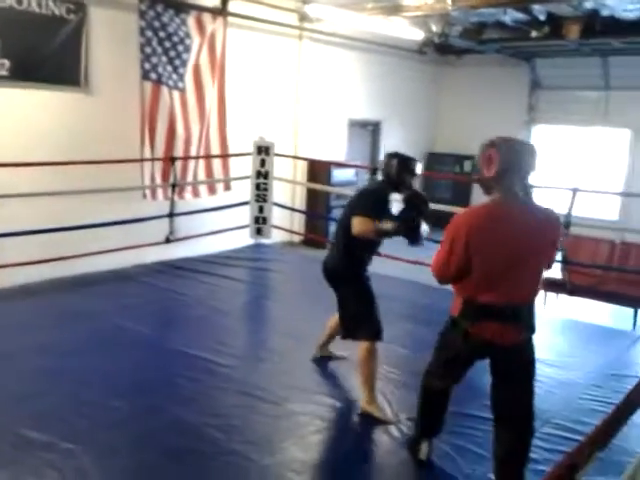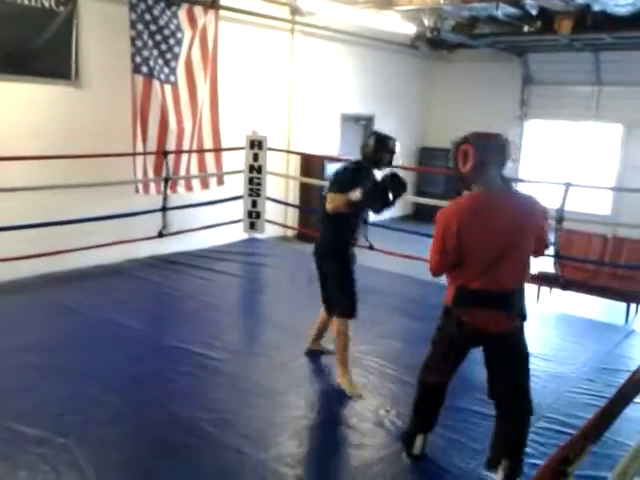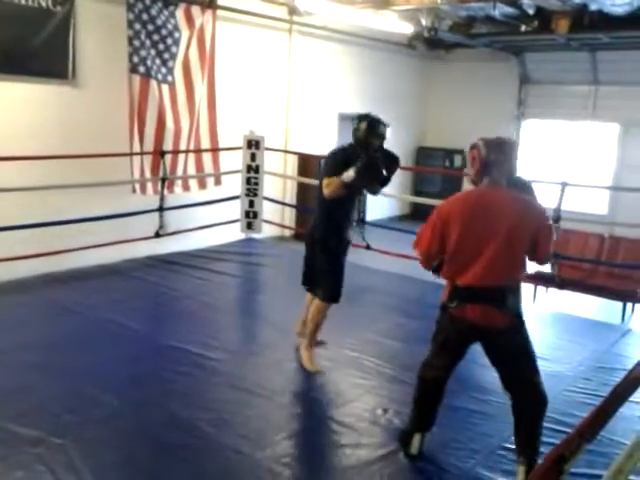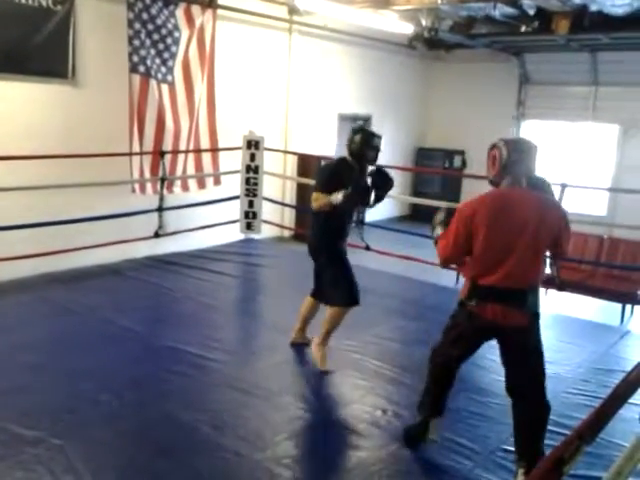
dt=0.2s
person 1, frame 1
left shoulder: (468, 220)
right shoulder: (548, 222)
left elbow: (442, 274)
left hip: (470, 320)
right hip: (515, 327)
left knee: (437, 382)
right knee: (515, 414)
left ankle: (422, 442)
person 1, frame 2
left shoulder: (455, 212)
right shoulder: (531, 208)
left elbow: (438, 266)
right elbow: (537, 248)
left hip: (463, 310)
right hip: (508, 314)
left knee: (434, 375)
right knee: (513, 397)
left ankle: (417, 437)
person 1, frame 3
left shoulder: (452, 207)
right shoulder: (530, 210)
left elbow: (425, 257)
right elbow: (541, 256)
left hip: (460, 306)
right hip: (503, 311)
left knee: (433, 373)
right knee: (527, 390)
left ankle: (414, 436)
person 1, frame 4
left shoulder: (477, 207)
right shoulder: (551, 209)
left elbow: (446, 255)
right elbow: (559, 251)
left wrist: (443, 223)
left hip: (478, 304)
right hip: (521, 310)
left knee: (443, 361)
right knee: (529, 392)
left ankle: (423, 425)
person 2, frame 1
left shoulder: (382, 195)
right shoulder: (371, 195)
left elbow: (383, 226)
right elbow: (359, 228)
left wrist: (407, 217)
right wrist: (395, 226)
left hip: (342, 264)
right hip: (346, 268)
left knee: (349, 311)
right knee: (368, 332)
left ankle: (322, 347)
right ankle: (368, 401)
person 2, frame 2
left shoulder: (368, 175)
right shoulder: (347, 173)
left elbow: (375, 207)
right elbow: (331, 205)
left wrist: (389, 194)
right wrist: (362, 193)
left hip: (343, 246)
right hip: (331, 248)
left knee: (333, 303)
right knee: (344, 309)
left ankle: (314, 342)
right ankle: (343, 373)
person 2, frame 3
left shoulder: (364, 158)
right shoulder: (340, 157)
left elbow: (373, 189)
right elbow: (328, 190)
left wrist: (385, 172)
right wrist: (355, 172)
left hip: (338, 231)
right hip: (324, 232)
left knee: (320, 285)
right knee: (328, 292)
left ankle: (304, 329)
right ankle: (307, 346)
person 2, frame 4
left shoulder: (359, 171)
right shoulder: (332, 169)
left elbow: (366, 203)
right elbow: (316, 202)
left wrist: (378, 189)
right wrist: (344, 196)
left hip: (333, 240)
right hip: (324, 241)
left knee: (322, 290)
right knee: (346, 297)
left ankle: (299, 334)
right ankle: (320, 341)
